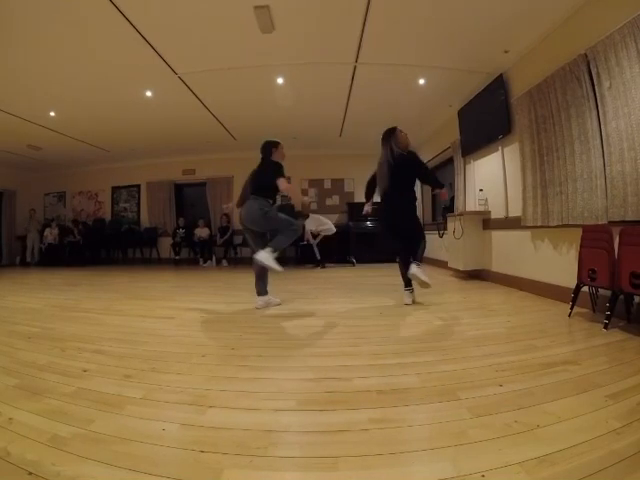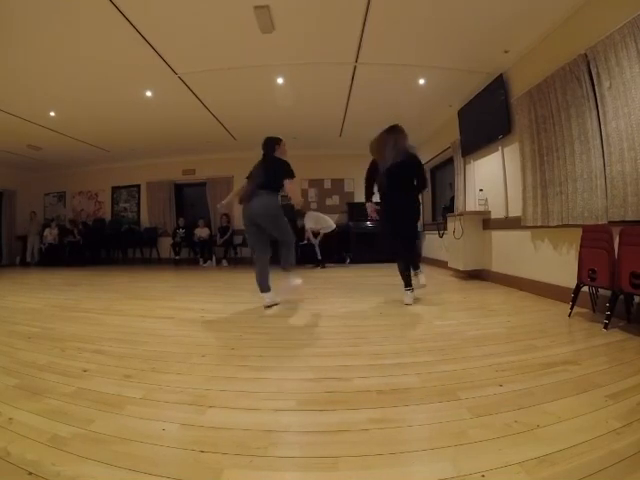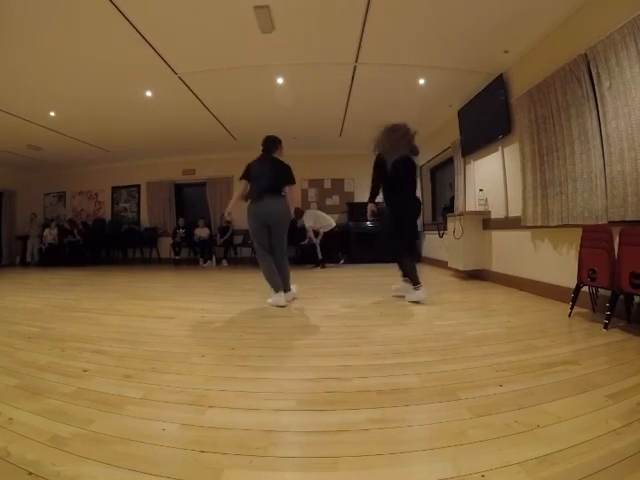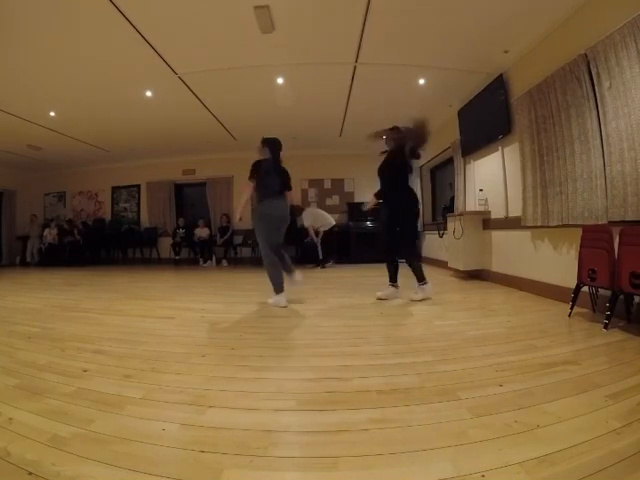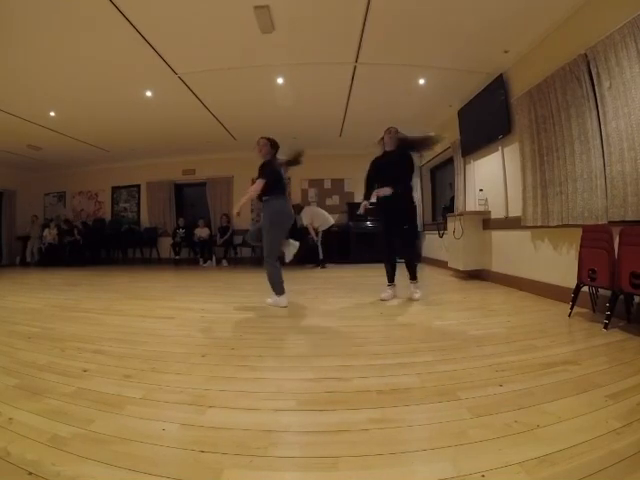
dt=0.1s
person 1, frame 1
left shoulder: (385, 163)
right shoulder: (409, 157)
left elbow: (372, 183)
right elbow: (427, 175)
left wrist: (368, 201)
right wrist: (440, 187)
left hip: (388, 213)
right hip: (406, 211)
left knee: (402, 248)
right knee: (417, 240)
left ankle: (408, 291)
right ankle: (416, 267)
person 1, frame 2
left shoulder: (378, 160)
right shoulder: (410, 158)
left elbow: (369, 181)
right elbow: (422, 183)
left wrist: (369, 202)
left hip: (389, 210)
right hip: (410, 208)
left knee: (400, 247)
right knee: (411, 242)
left ankle: (408, 290)
right ankle: (417, 272)
person 1, frame 3
left shoulder: (383, 158)
right shoulder: (408, 160)
left elbow: (377, 182)
left wrist: (371, 202)
left hip: (400, 208)
right hip: (410, 206)
left knee: (403, 247)
right knee: (406, 245)
left ankle: (417, 289)
right ankle: (407, 282)
person 1, frame 4
left shoulder: (395, 156)
right shoulder: (396, 155)
left elbow: (391, 182)
left wrist: (376, 198)
left hip: (403, 206)
right hip: (394, 207)
left knee: (405, 246)
right knee: (390, 248)
left ankle: (423, 286)
right ankle: (393, 287)
person 1, frame 5
left shoulder: (404, 156)
right shoulder: (378, 161)
left elbow: (405, 181)
right elbow: (370, 182)
left wrist: (391, 189)
right wrist: (366, 199)
left hip: (405, 207)
right hip: (386, 210)
left knee: (408, 246)
right knee: (388, 247)
left ankle: (414, 283)
right ankle: (391, 286)
person 2, frame 1
left shoulder: (261, 169)
right shoulder: (273, 166)
left elbow: (248, 190)
right elbow: (283, 187)
left wrist: (236, 204)
left hip: (247, 212)
right hip: (258, 211)
left knee: (261, 253)
right knee: (294, 227)
left ankle: (262, 297)
right ankle: (267, 253)
person 2, frame 2
left shoulder: (259, 166)
right shoulder: (281, 164)
left elbow: (245, 186)
right elbow: (291, 188)
left wrist: (227, 200)
right wrist: (298, 200)
left hip: (249, 208)
right hip: (267, 205)
left knee: (260, 252)
right knee: (287, 239)
left ankle: (267, 295)
right ankle: (290, 275)
person 2, frame 3
left shoulder: (253, 165)
right shoulder: (284, 167)
left elbow: (243, 188)
right elbow: (289, 193)
left wrist: (229, 207)
right wrist: (290, 212)
left hip: (257, 209)
right hip: (278, 208)
left knee: (263, 253)
right knee: (280, 251)
left ankle: (278, 294)
right ankle: (288, 291)
person 2, frame 4
left shoulder: (259, 164)
right shoulder: (283, 171)
left elbow: (250, 189)
left wrist: (239, 210)
left hip: (264, 210)
right hip: (281, 209)
left knee: (268, 253)
right knee: (275, 247)
left ankle: (280, 295)
right ankle: (292, 272)
person 2, frame 5
left shoulder: (267, 166)
right shoulder: (275, 167)
left elbow: (257, 188)
left wrist: (239, 205)
left hip: (276, 211)
right hip: (279, 211)
left knee: (270, 255)
right knee: (252, 235)
left ankle: (280, 296)
right ankle: (287, 244)
